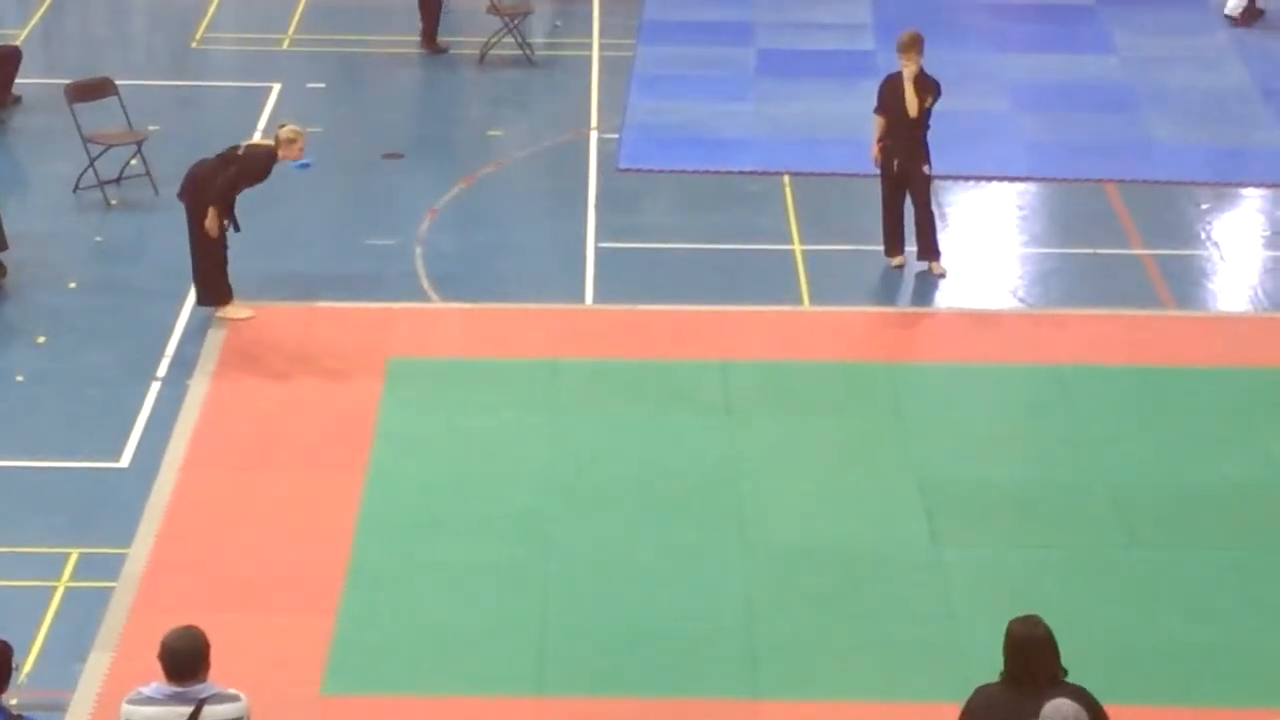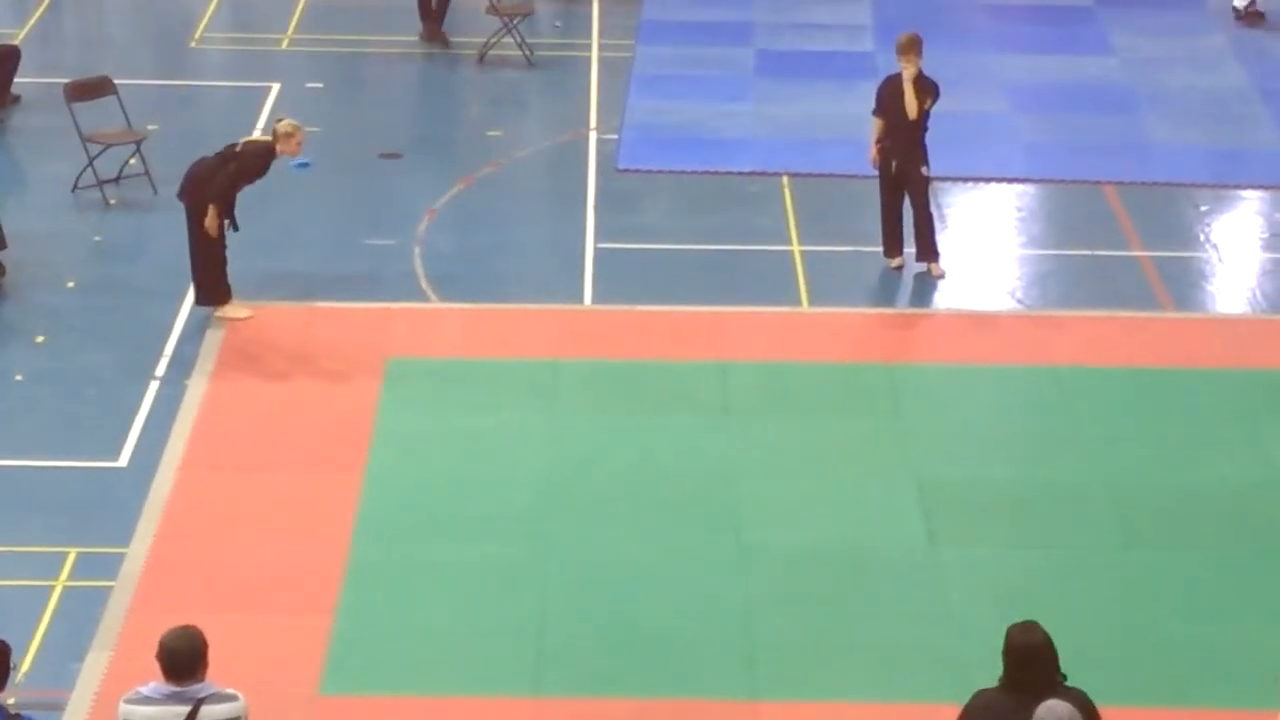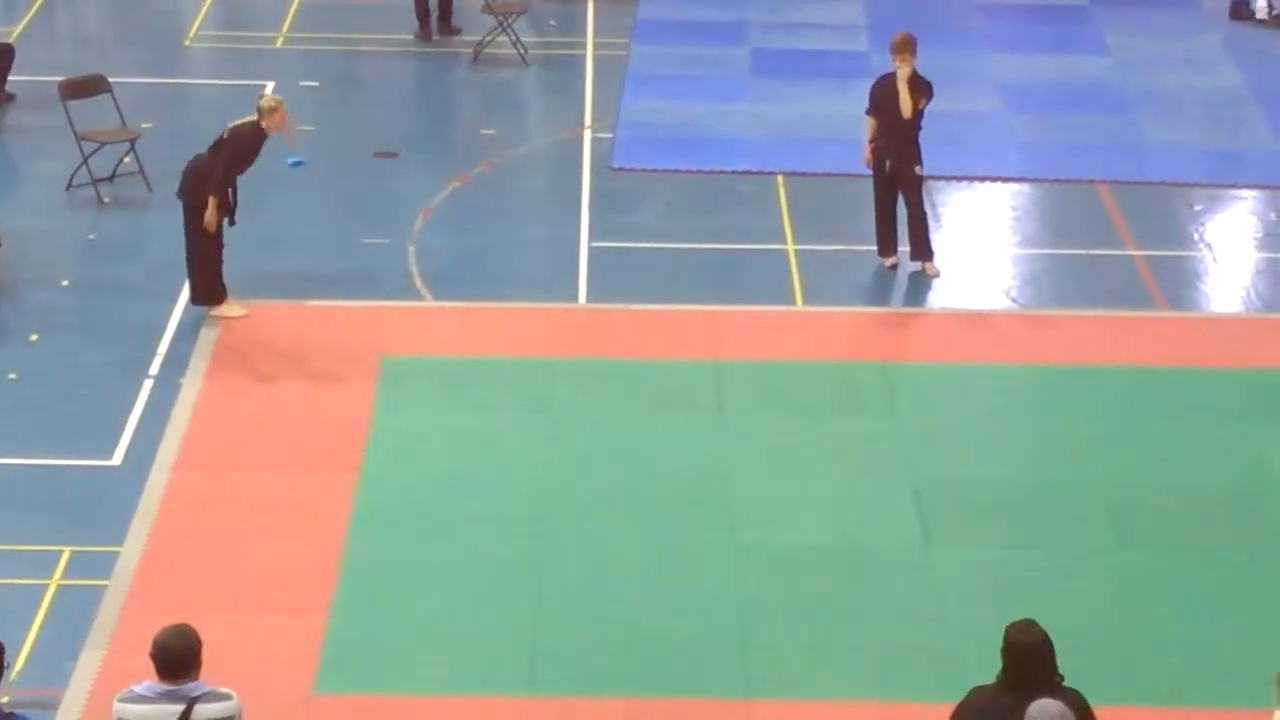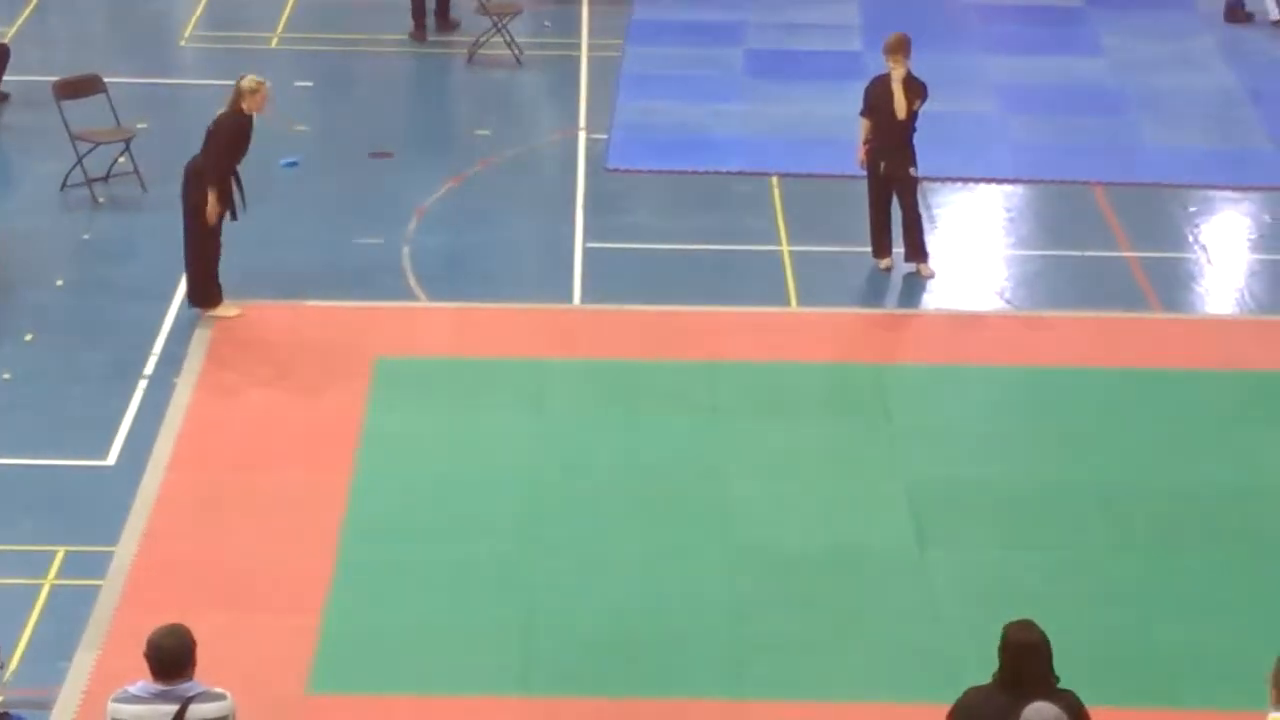
dt=0.2s
person 1, frame 1
left shoulder: (930, 85)
right shoulder: (890, 82)
left elbow: (914, 112)
right elbow: (881, 115)
left wrist: (909, 81)
right wrist: (876, 143)
left hip: (916, 150)
right hip: (891, 148)
left knee: (922, 204)
right knee: (891, 202)
left ankle: (932, 257)
right ankle: (895, 251)
person 1, frame 2
left shoulder: (928, 87)
right shoulder: (888, 83)
left elbow: (913, 114)
right elbow: (879, 116)
left wrist: (908, 83)
right wrist: (874, 145)
left hip: (914, 152)
right hip: (889, 150)
left knee: (921, 205)
right knee: (890, 204)
left ankle: (931, 258)
right ankle: (894, 252)
person 1, frame 3
left shoulder: (922, 86)
right shoulder: (882, 83)
left elbow: (908, 114)
right elbow: (873, 116)
left wrist: (903, 83)
right wrist: (868, 145)
left hip: (908, 152)
right hip: (883, 150)
left knee: (915, 205)
right knee: (884, 203)
left ankle: (925, 257)
right ankle: (889, 252)
person 1, frame 4
left shoulder: (917, 87)
right shoulder: (876, 84)
left elbow: (902, 115)
right elbow: (867, 117)
left wrist: (898, 84)
right wrist: (862, 146)
left hip: (902, 153)
right hip: (877, 151)
left knee: (910, 206)
right knee: (879, 205)
left ankle: (920, 259)
right ankle: (883, 253)
person 2, frame 1
left shoulder: (266, 154)
right shoulder: (260, 159)
right elbow: (225, 182)
left wrist: (218, 213)
right wrist: (212, 216)
left hip: (205, 184)
right hip: (201, 188)
left knee: (213, 246)
right knee: (210, 246)
left ankle: (222, 300)
right ankle: (223, 304)
person 2, frame 2
left shoulder: (264, 149)
right shoulder: (258, 155)
right elbow: (225, 181)
left wrist: (216, 211)
right wrist: (212, 214)
left hip: (204, 183)
right hip: (200, 188)
left knee: (213, 245)
right knee: (209, 245)
left ankle: (220, 300)
right ankle: (222, 303)
person 2, frame 3
left shoulder: (253, 132)
right shoulder: (247, 137)
right elbow: (221, 171)
left wrist: (216, 204)
right wrist: (211, 207)
left hip: (204, 181)
right hip: (199, 184)
left knee: (210, 244)
right knee: (205, 243)
left ankle: (216, 299)
right ankle: (215, 302)
person 2, frame 4
left shoulder: (242, 118)
right shoulder: (230, 122)
right elbow: (214, 162)
left wrist: (218, 197)
right wrist: (212, 200)
left hip: (213, 185)
right hip: (201, 185)
left knee: (209, 243)
right knee: (203, 243)
left ankle: (210, 300)
right ankle: (210, 303)
